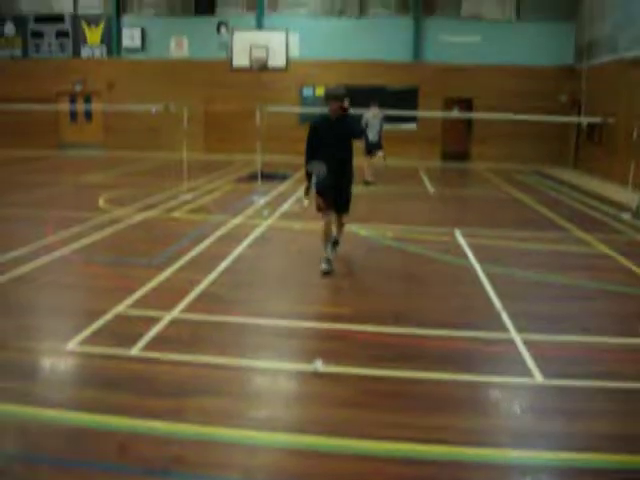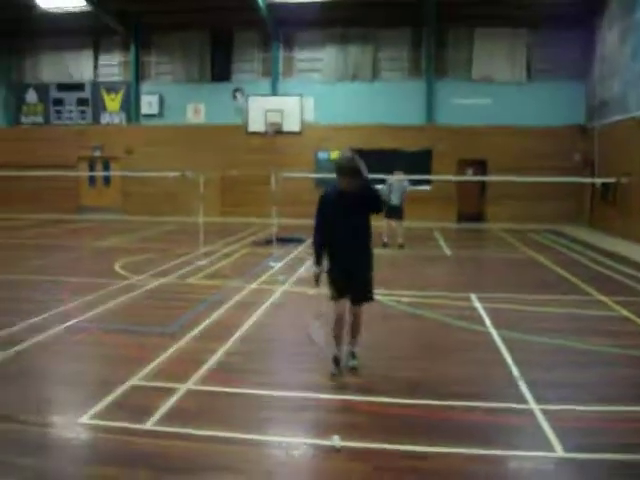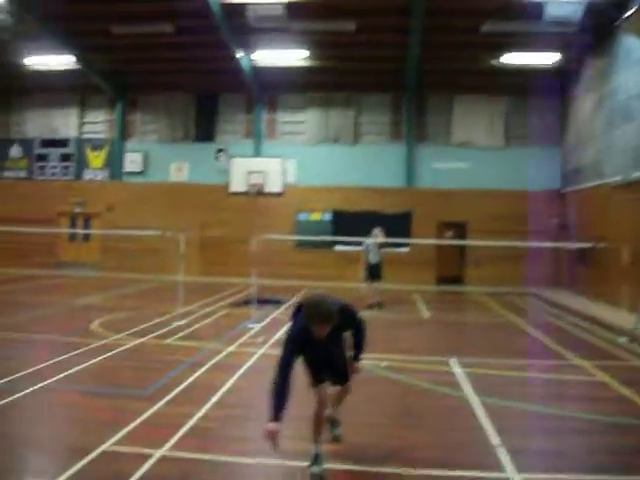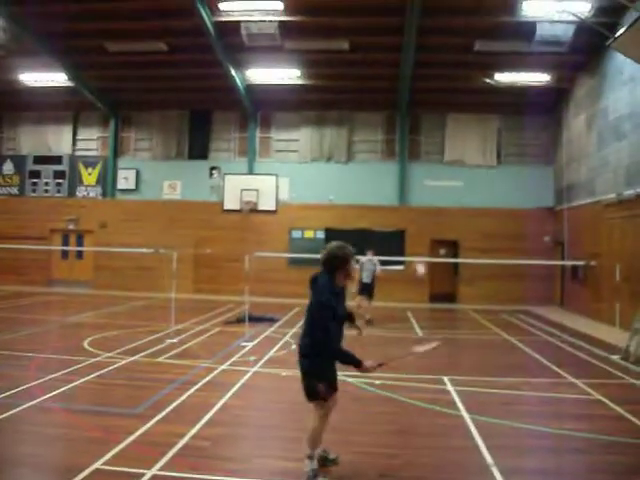
dt=0.7s
person 1, frame 1
left shoulder: (349, 121)
right shoulder: (318, 124)
left elbow: (359, 134)
right elbow: (310, 153)
left wrist: (347, 112)
right wrist: (309, 178)
left hip: (344, 178)
right hip: (324, 178)
left knee: (340, 218)
right knee: (328, 219)
left ankle: (336, 238)
right ankle: (327, 256)
person 1, frame 2
left shoulder: (364, 194)
right shoulder: (327, 198)
left elbow: (379, 207)
right elbow: (320, 232)
left wrist: (365, 179)
right wrist: (318, 263)
left hip: (361, 261)
right hip: (337, 262)
left knee: (356, 310)
right knee: (340, 309)
left ankle: (352, 349)
right ankle: (337, 354)
person 1, frame 3
left shoulder: (343, 311)
right shoulder: (297, 332)
left elbow: (359, 329)
right elbow: (284, 372)
left wrist: (356, 358)
right wrist: (275, 418)
left hip: (336, 351)
right hip: (314, 357)
left knee: (345, 388)
right knee: (322, 400)
left ankle: (331, 414)
right ankle: (316, 453)
person 1, frame 4
left shoulder: (336, 286)
right shoulder: (324, 297)
right elbow: (331, 345)
left wrist: (350, 317)
right wrist: (359, 364)
left hip: (324, 353)
right hip: (314, 358)
left knee: (329, 402)
right knee: (322, 409)
left ankle: (316, 451)
